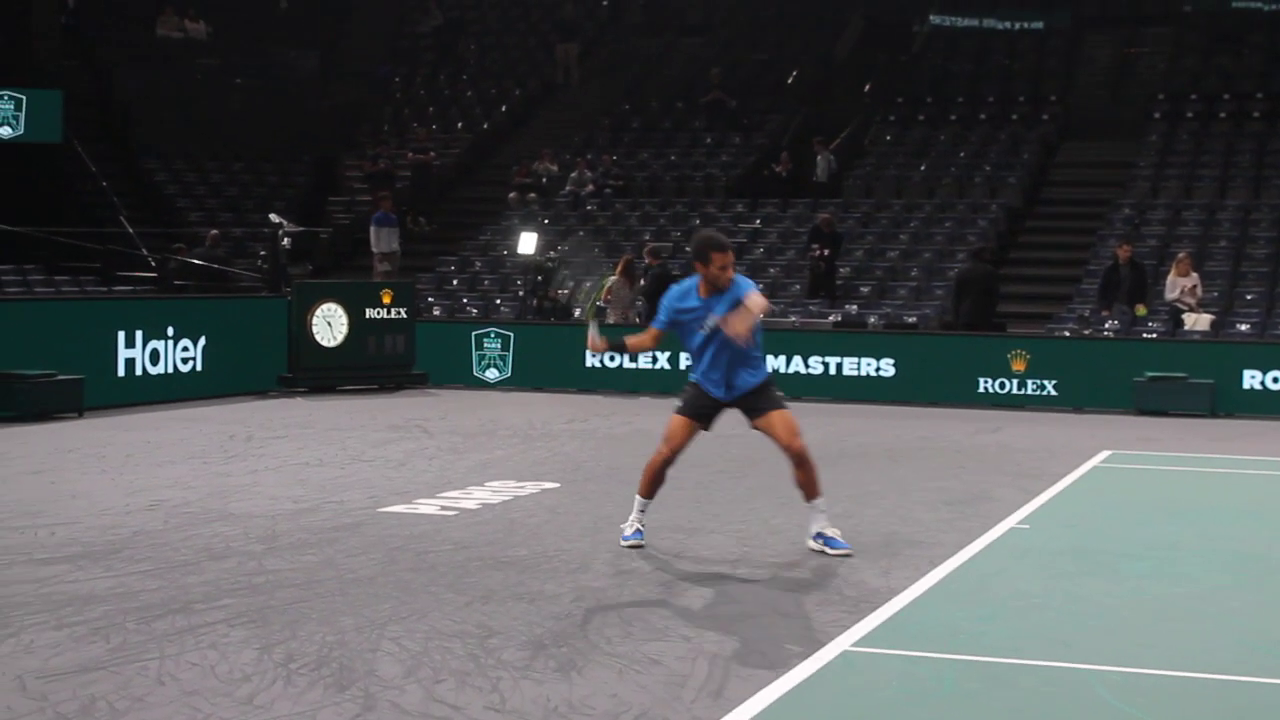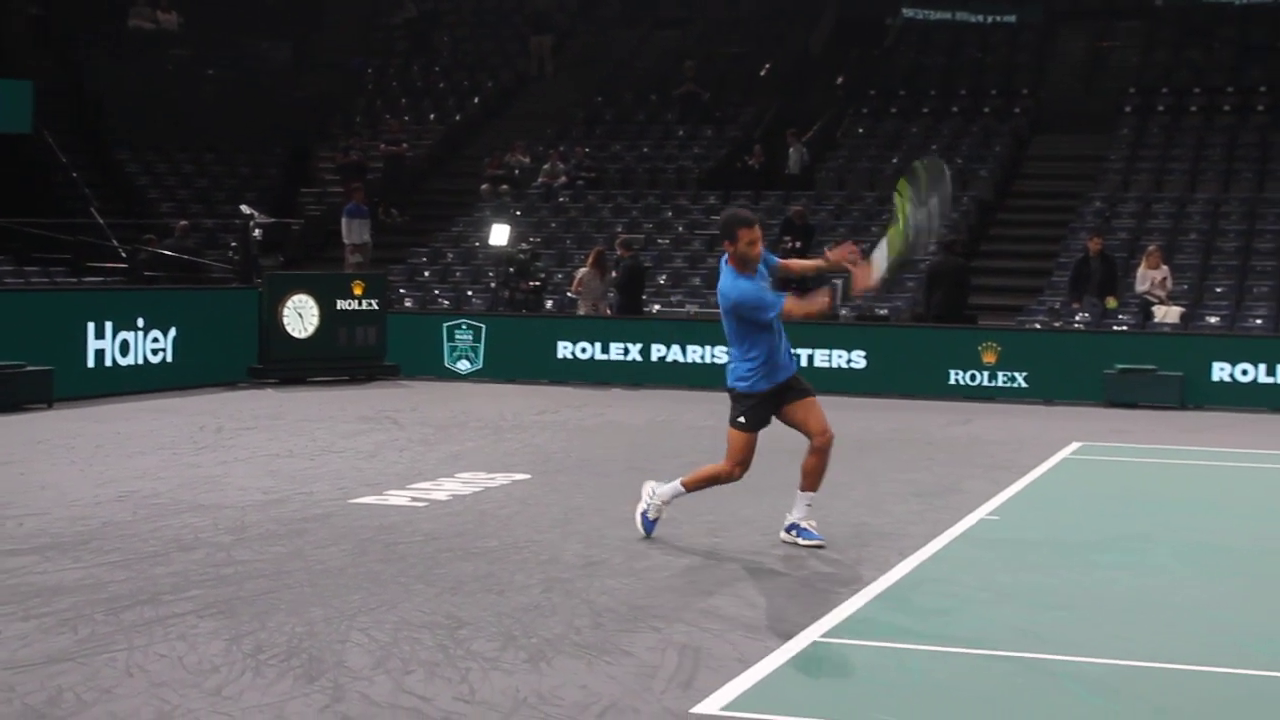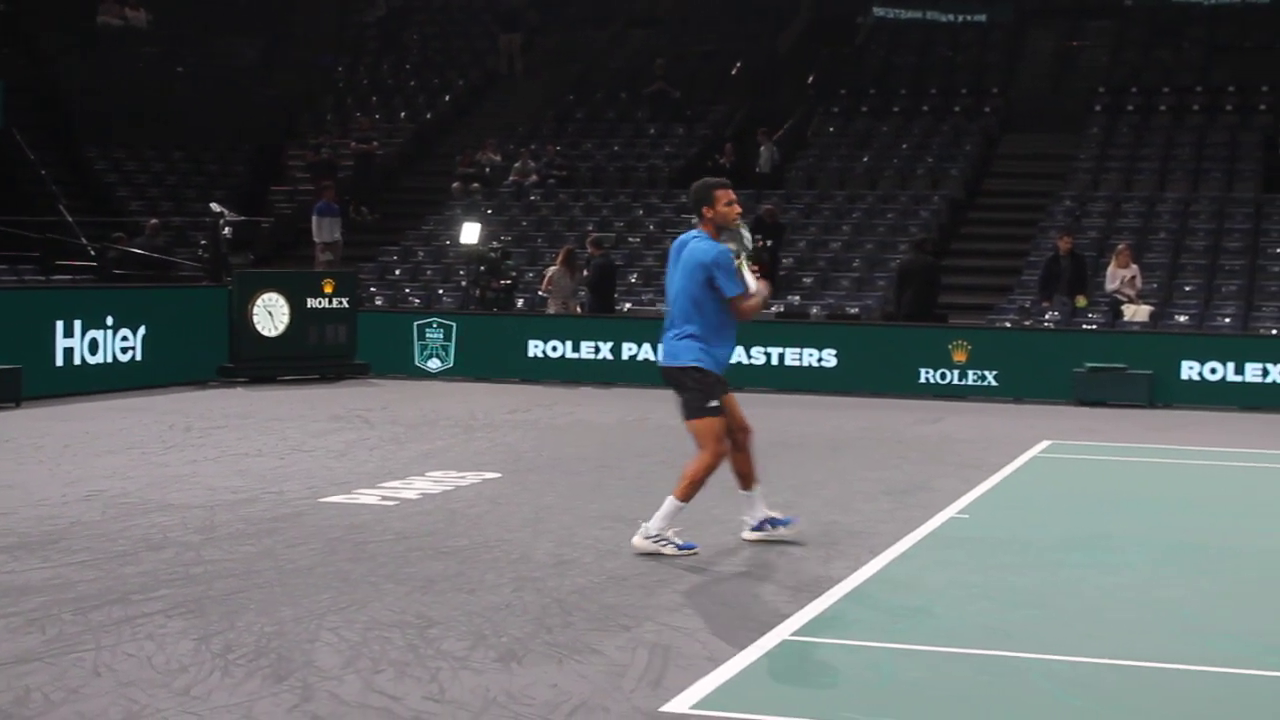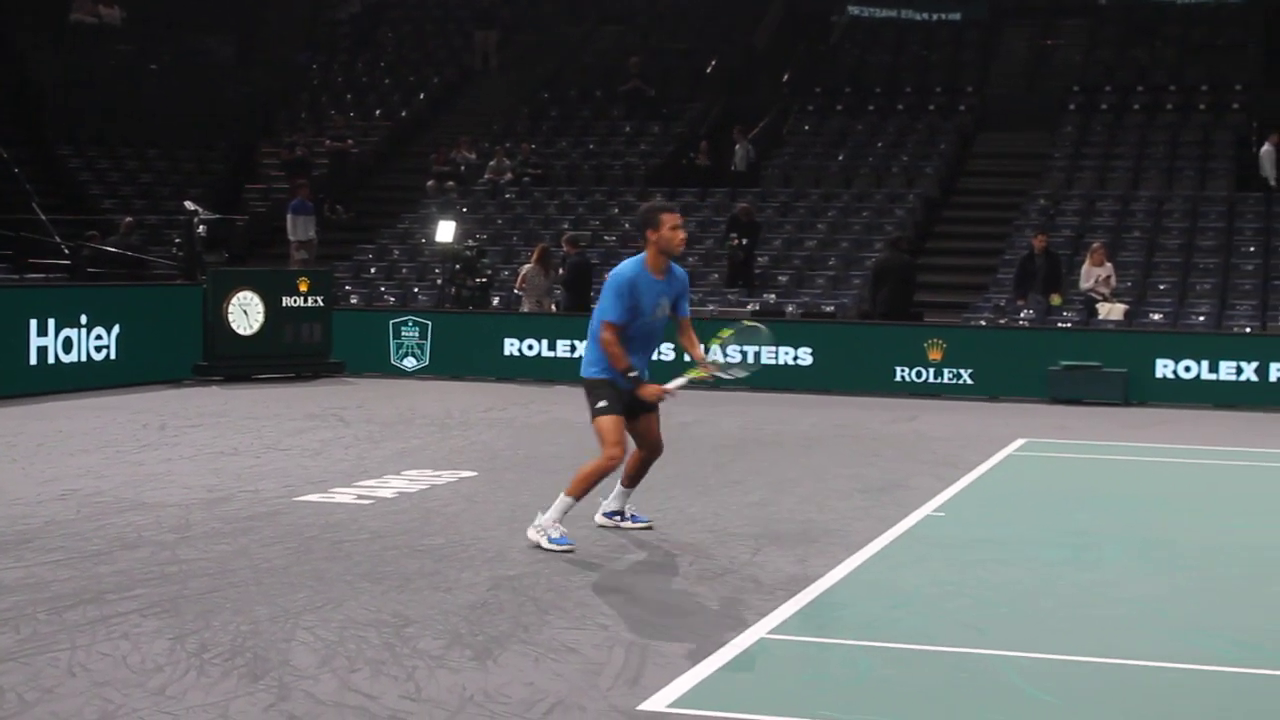
dt=0.4s
person 1, frame 1
left shoulder: (739, 286)
right shoulder: (677, 296)
left elbow: (760, 302)
right elbow: (650, 340)
left wrist: (747, 317)
right wrist: (612, 345)
left hip: (752, 384)
right hip: (706, 384)
left knee: (797, 450)
right knee: (665, 453)
left ankle: (820, 528)
right ankle: (636, 520)
person 1, frame 2
left shoulder: (754, 257)
right shoulder: (738, 293)
left elbow: (786, 267)
right elbow: (800, 310)
left wrist: (828, 260)
right wrist: (846, 289)
left hip: (784, 372)
right hip: (751, 383)
left knee: (822, 437)
right knee: (734, 469)
left ankle: (797, 521)
right ankle: (659, 496)
person 1, frame 3
left shoulder: (684, 243)
right shoulder: (715, 253)
right elbow: (744, 310)
right wrist: (760, 293)
left hip: (693, 358)
right hip: (692, 362)
left knee: (739, 433)
right knee: (713, 452)
left ankle: (758, 518)
right ankle: (654, 531)
person 1, frame 4
left shoulder: (678, 277)
right shoulder: (625, 277)
left elbow: (684, 329)
right elbow: (608, 338)
left wrist: (701, 360)
right wrist: (638, 383)
left hip: (635, 375)
right hip: (605, 374)
left knee: (652, 448)
right knee: (612, 455)
left ankle: (613, 509)
right ankle: (547, 523)
